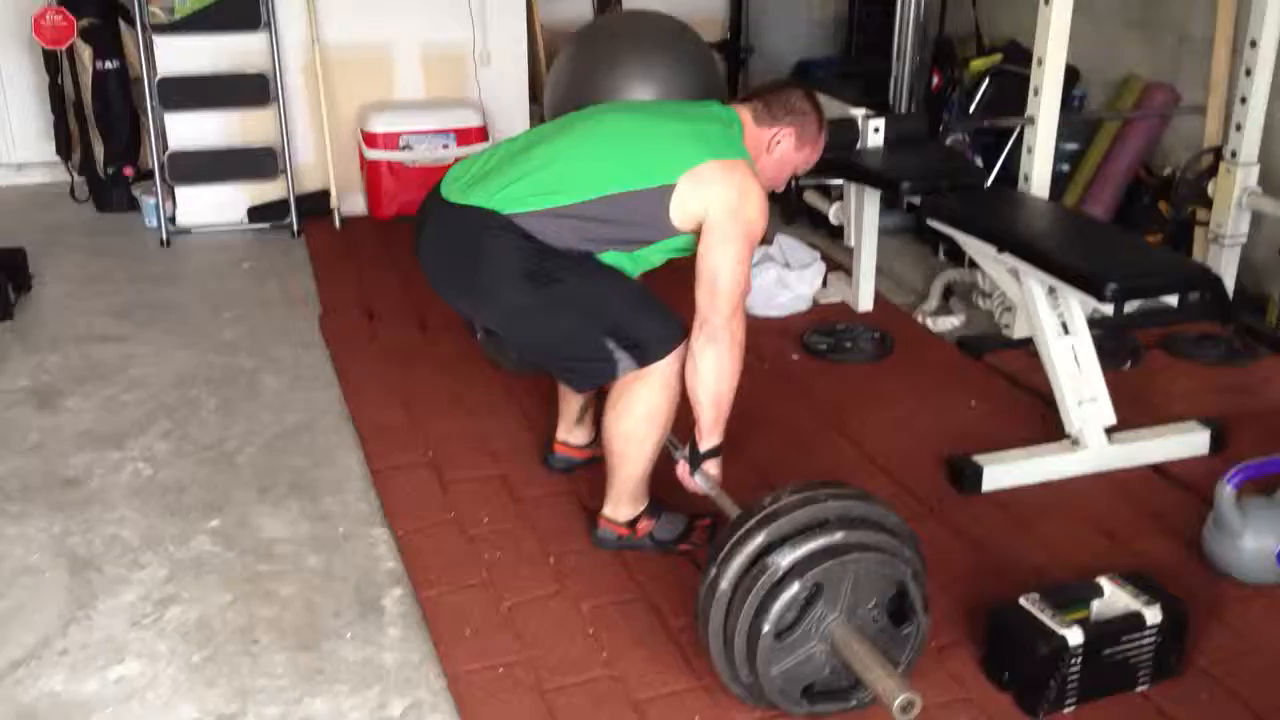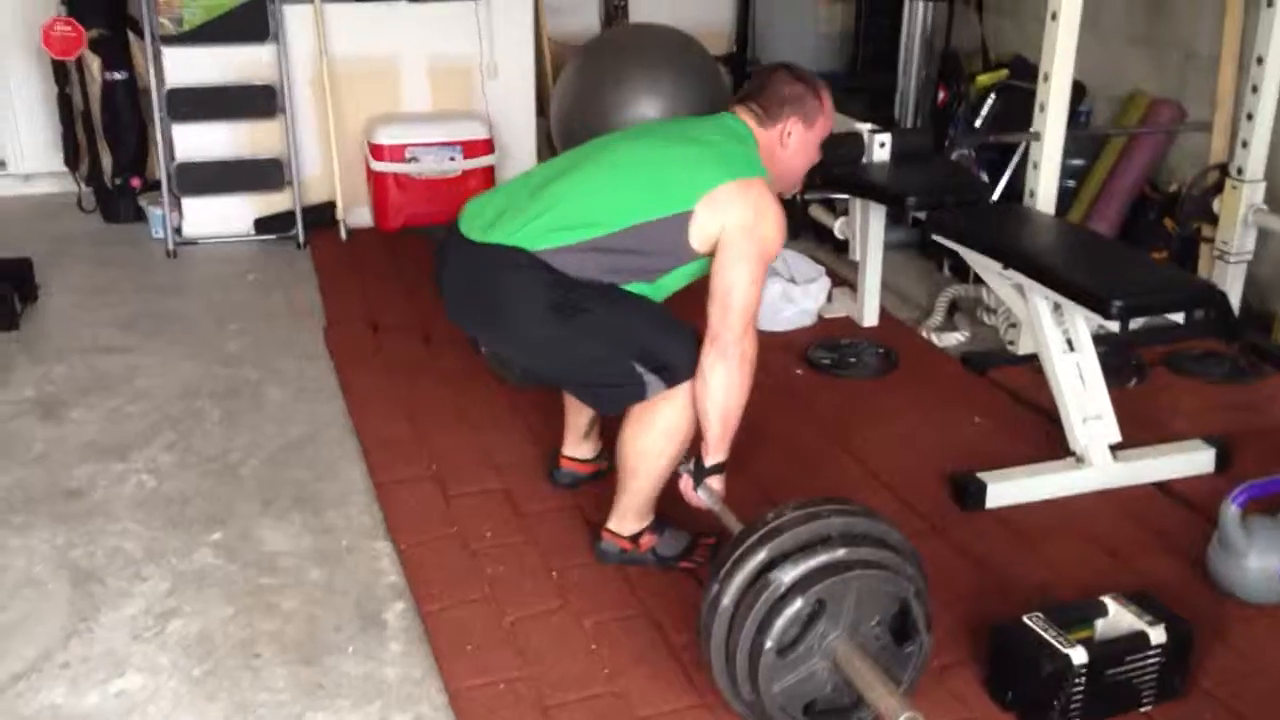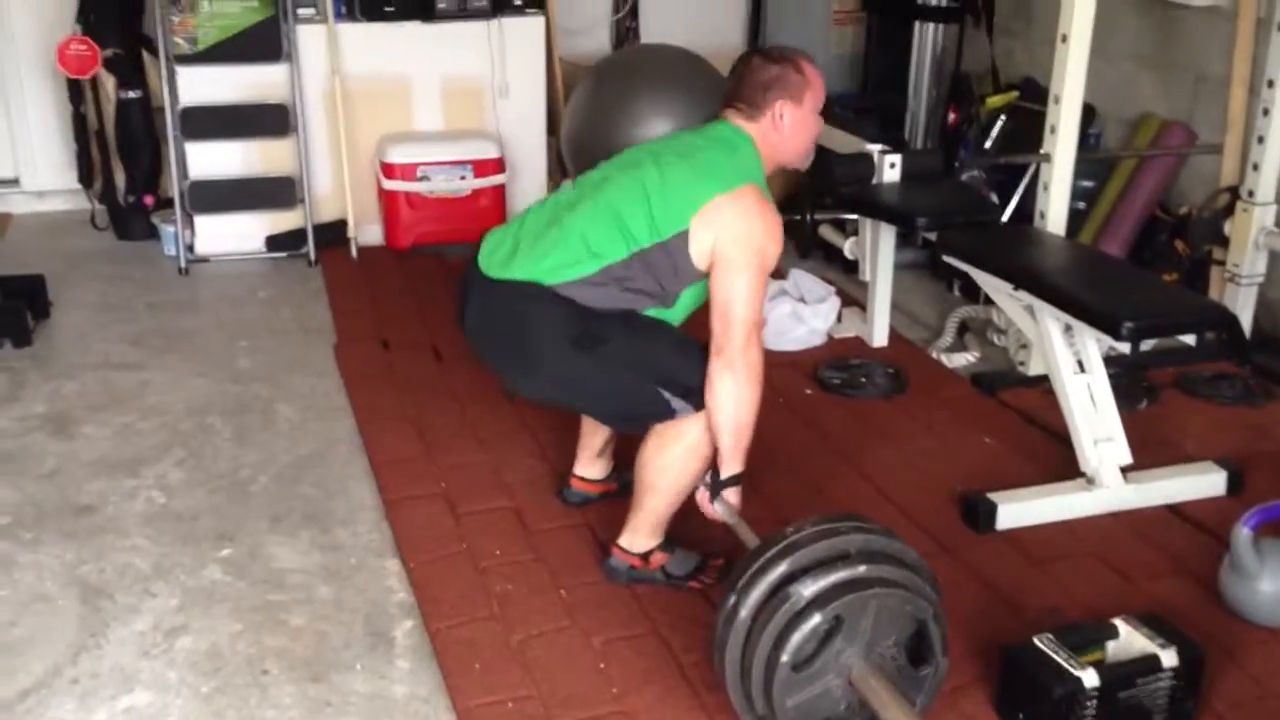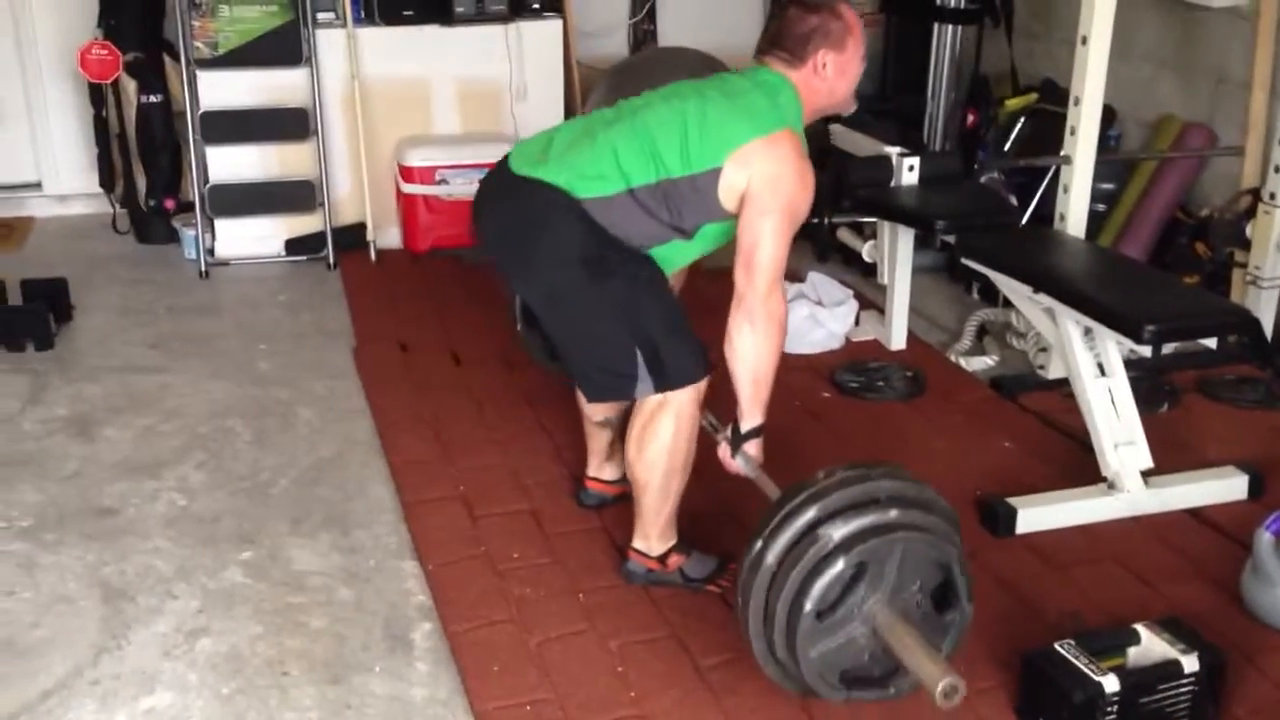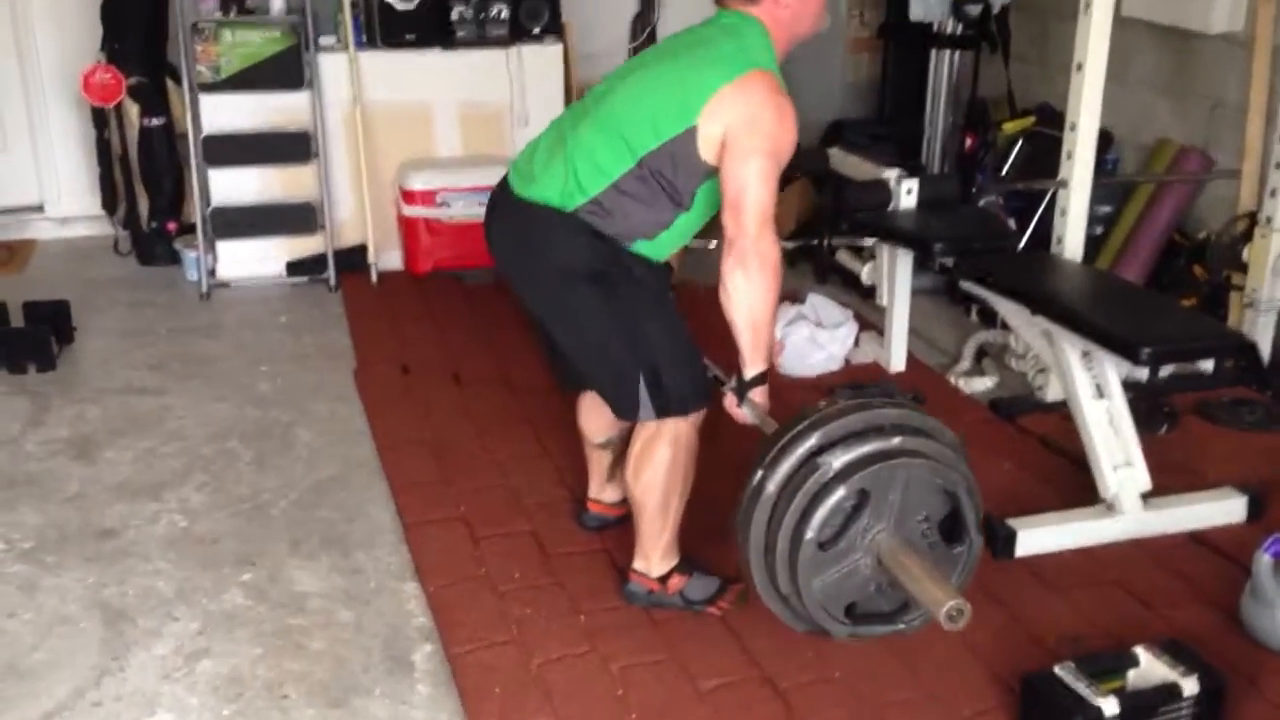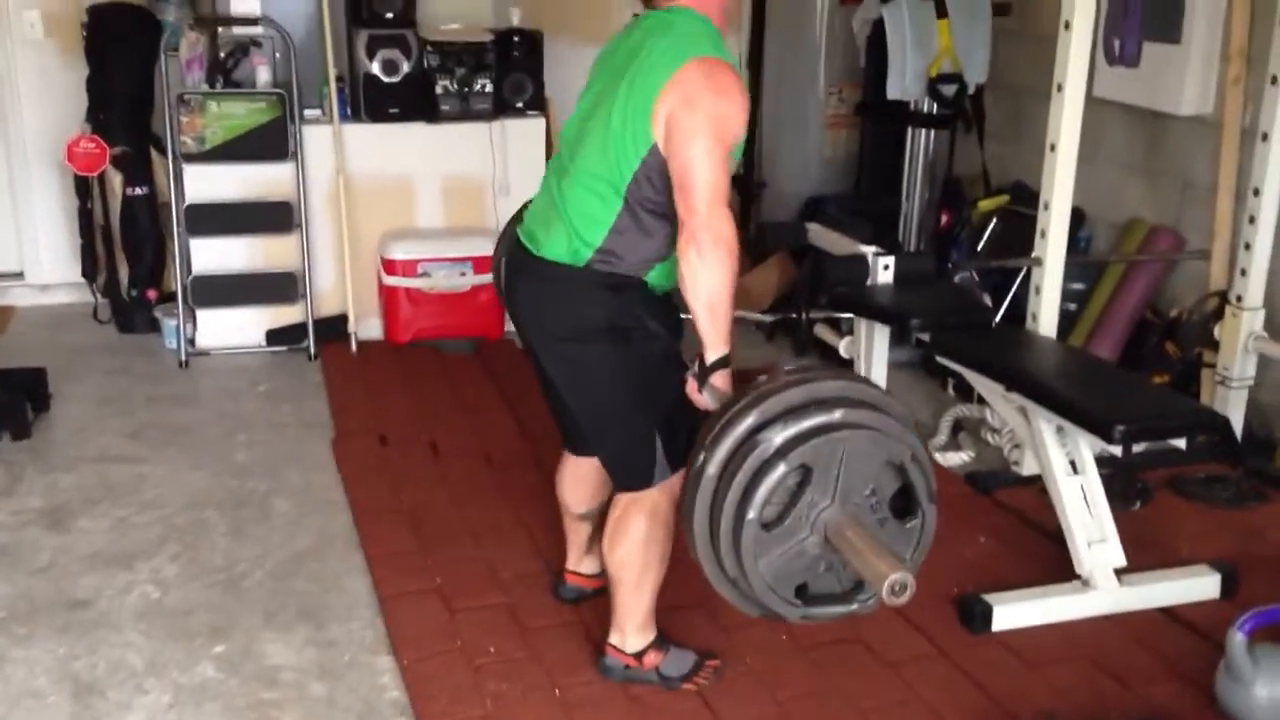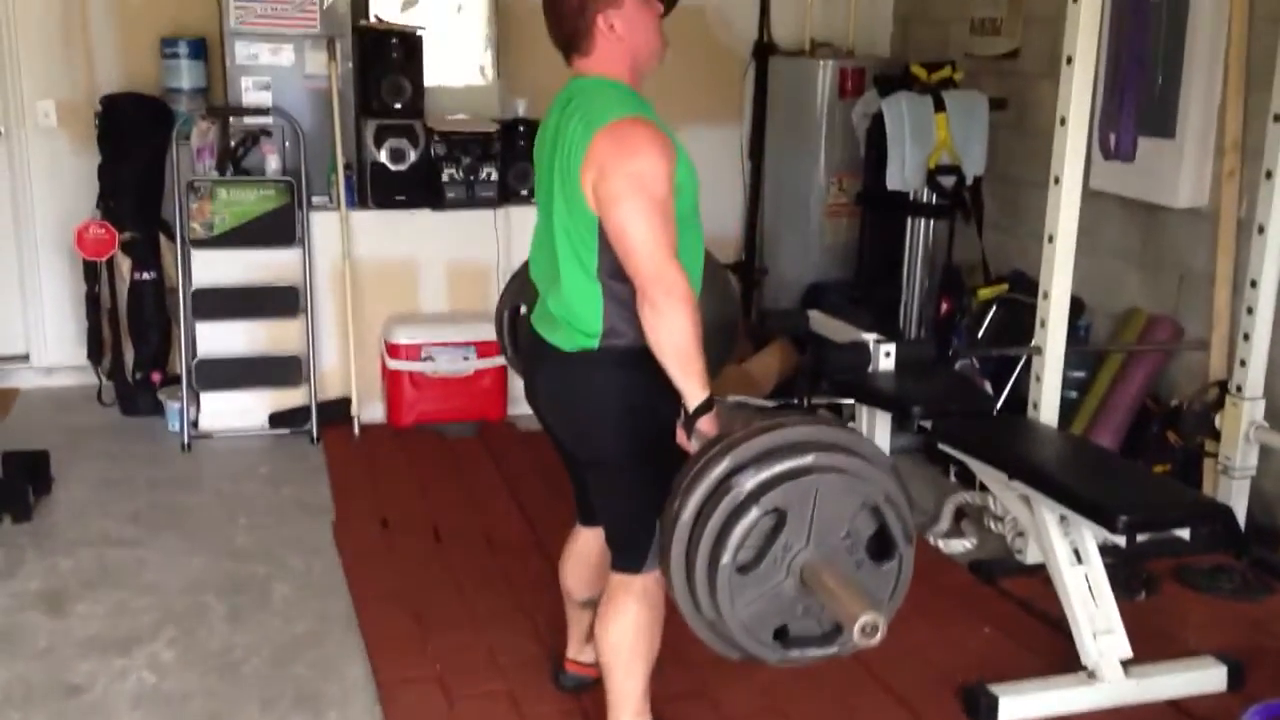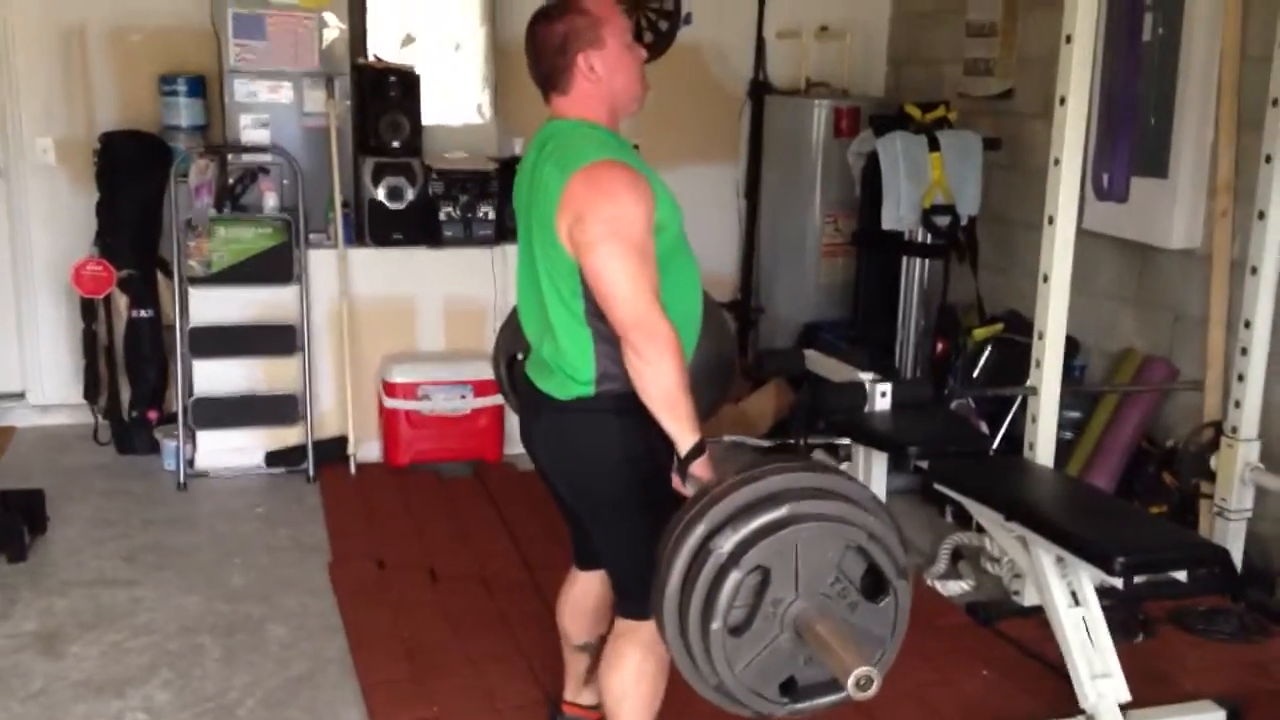
dt=0.5s
person 1, frame 1
left shoulder: (692, 122)
right shoulder: (736, 186)
right elbow: (717, 326)
right wrist: (708, 447)
left hip: (451, 212)
right hip: (485, 246)
left knee: (588, 309)
right knee: (656, 349)
left ankle: (574, 439)
right ankle: (626, 518)
person 1, frame 2
left shoulder: (693, 135)
right shoulder: (753, 205)
right elbow: (728, 344)
right wrist: (713, 463)
left hip: (469, 246)
right hip: (505, 281)
left knee: (605, 328)
right knee: (678, 370)
left ankle: (579, 455)
right ankle: (629, 533)
person 1, frame 3
left shoulder: (696, 149)
right shoulder: (748, 212)
right elbow: (734, 357)
left wrist: (653, 355)
right wrist: (729, 474)
left hip: (493, 284)
right hip: (528, 316)
left knee: (631, 351)
right knee: (701, 395)
left ankle: (590, 475)
right ankle: (639, 550)
person 1, frame 4
left shoulder: (732, 98)
right shoulder: (782, 157)
right elbow: (757, 302)
left wrist: (656, 316)
right wrist: (751, 428)
left hip: (513, 193)
right hip: (551, 222)
left knee: (614, 342)
right knee: (673, 380)
left ankle: (604, 474)
right ankle: (655, 552)
person 1, frame 5
right shoulder: (759, 97)
right elbow: (749, 246)
left wrist: (653, 293)
right wrist: (754, 373)
left hip: (525, 211)
right hip: (566, 239)
left knee: (609, 365)
right knee: (673, 402)
left ankle: (605, 496)
right ankle: (656, 572)
person 1, frame 6
right shoulder: (709, 77)
right elbow: (705, 228)
right wrist: (715, 358)
left hip: (539, 271)
right hip: (594, 297)
left knee: (592, 439)
right knee: (655, 471)
left ankle: (582, 566)
right ankle: (632, 645)
person 1, frame 7
left shoulder: (570, 110)
right shoulder: (628, 135)
right elbow: (658, 285)
right wrist: (700, 404)
left hip: (560, 354)
right hip: (612, 375)
left knee: (601, 522)
right knee: (647, 562)
left ankle: (580, 655)
person 1, frame 8
left shoulder: (548, 152)
right shoulder: (605, 178)
right elbow: (642, 329)
right wrist: (691, 448)
left hip: (557, 403)
right hip: (608, 422)
left knee: (596, 561)
right knee: (652, 605)
